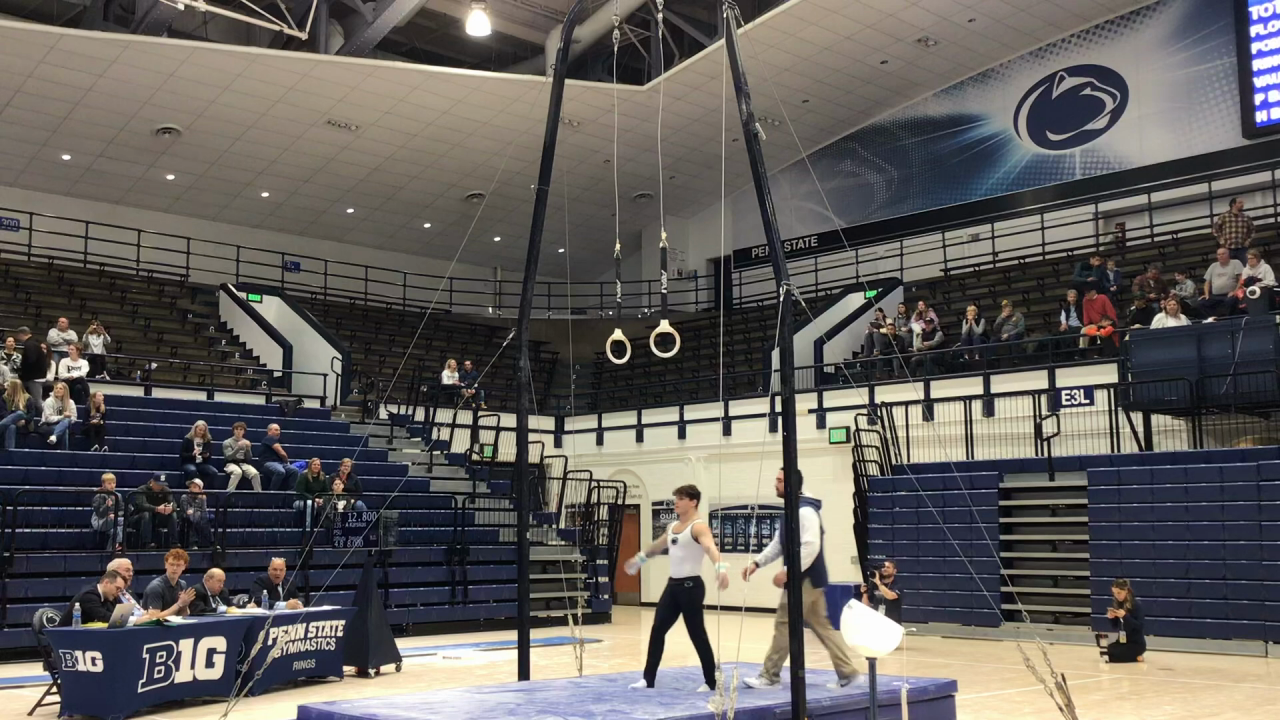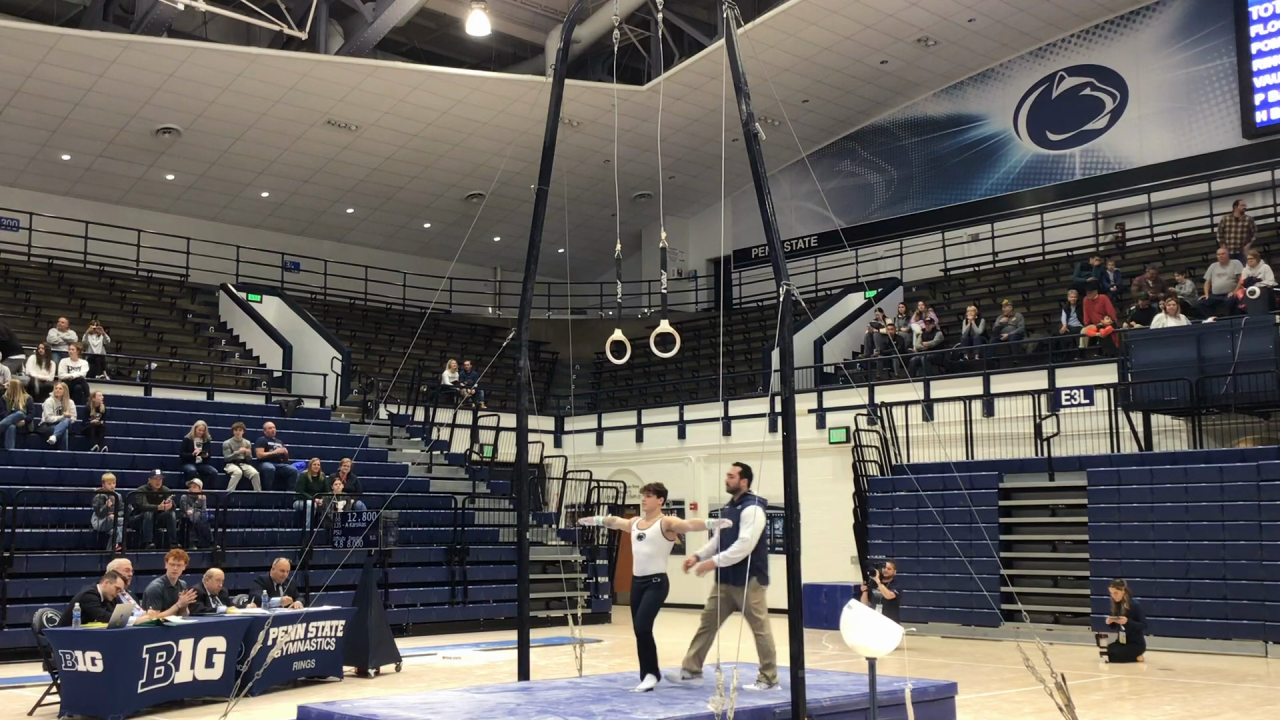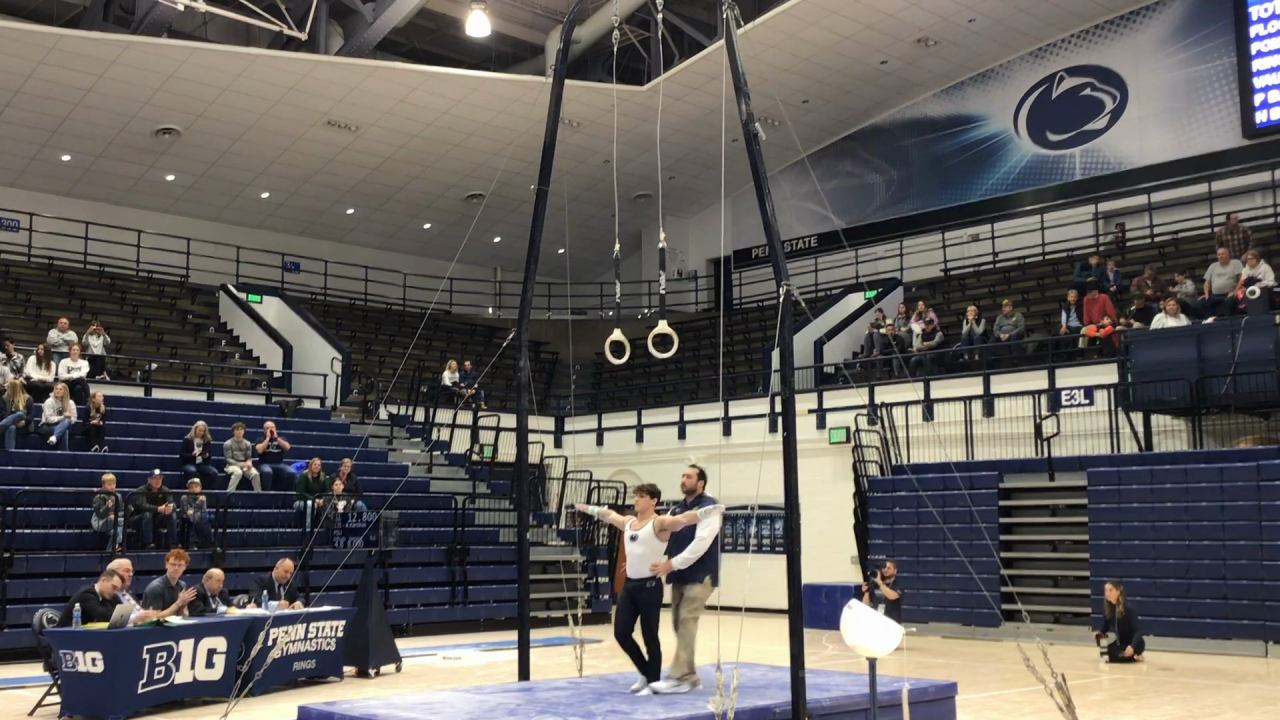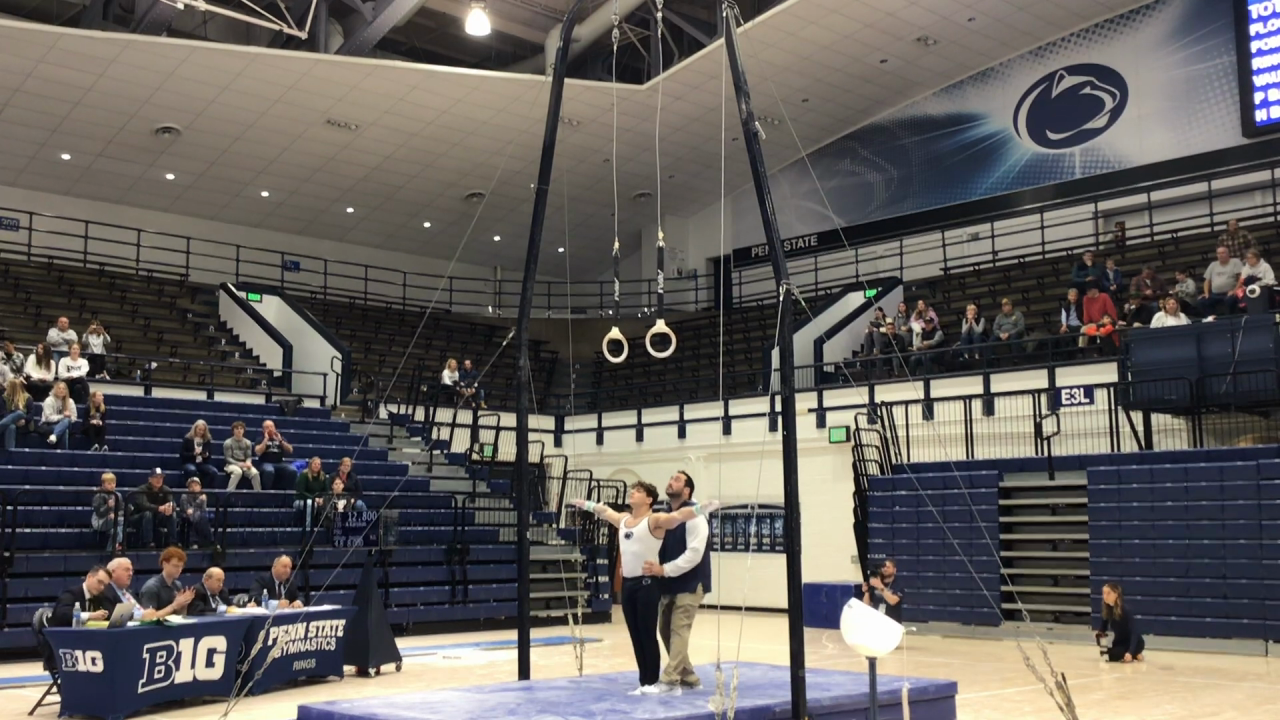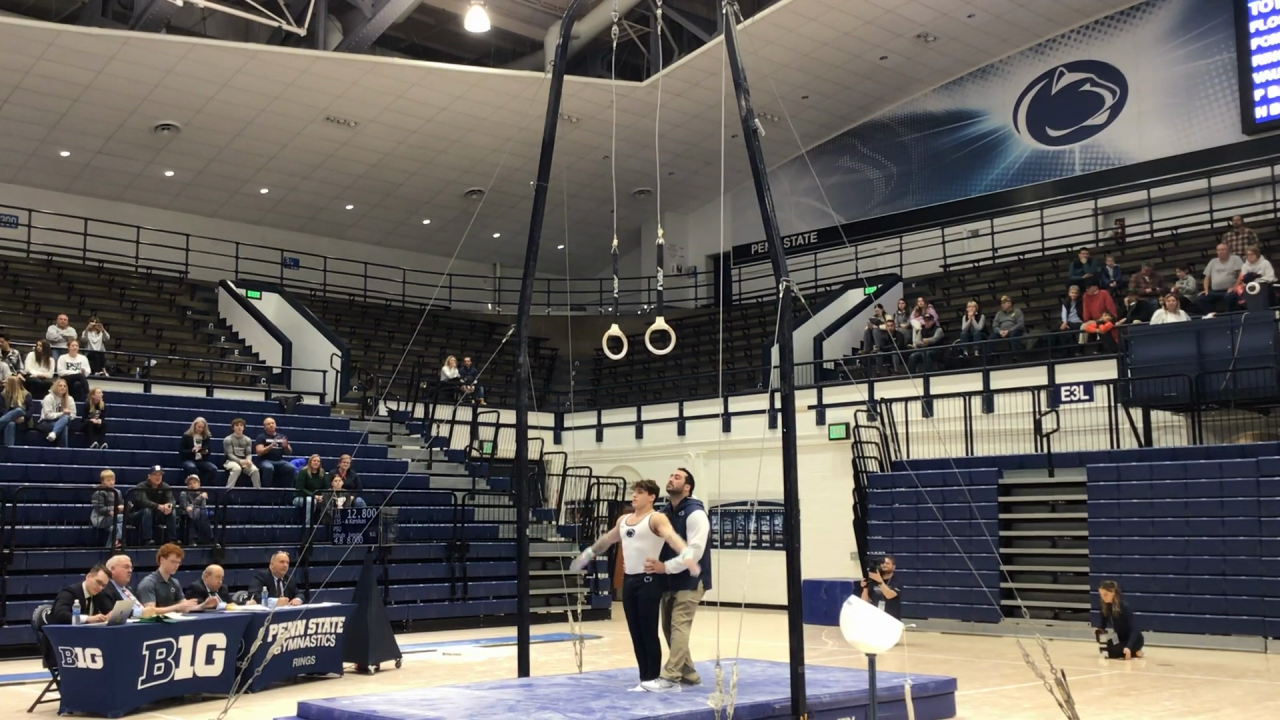
dt=0.5s
person 1, frame 1
left shoulder: (804, 511)
left elbow: (810, 548)
right elbow: (777, 545)
left wrist: (787, 571)
right wrist: (756, 563)
left hip: (804, 579)
right hip: (809, 580)
left knee: (784, 624)
right knee: (822, 627)
left ankle: (770, 676)
right ankle: (846, 671)
person 1, frame 2
left shoulder: (752, 509)
right shoulder: (729, 507)
left elbow: (745, 545)
right elbow: (718, 539)
left wrist: (714, 562)
right wrist: (699, 556)
left hip: (749, 578)
right hip: (728, 578)
left knee: (758, 626)
right knee: (708, 621)
left ankle: (769, 679)
right ankle: (691, 669)
person 1, frame 3
left shoulder: (708, 509)
right shoulder: (676, 510)
left elbow: (700, 544)
left wrist: (672, 564)
left hip: (700, 576)
right hip: (680, 577)
left knee: (687, 619)
right knee: (680, 624)
left ankle: (679, 677)
right ankle: (688, 677)
person 1, frame 4
left shoulder: (694, 517)
left elbow: (694, 555)
right elbow: (657, 549)
left wrist: (664, 570)
right wrist: (642, 566)
left hip: (690, 584)
right hip: (669, 584)
left knee: (678, 629)
right knee: (666, 630)
left ankle: (670, 681)
right ankle: (688, 677)
person 1, frame 5
left shoulder: (695, 513)
right shoulder: (664, 513)
left elbow: (695, 552)
left wrist: (665, 567)
right wrist: (645, 562)
left hip: (690, 580)
right hip: (670, 581)
left knee: (679, 627)
right knee: (669, 628)
left ankle: (670, 677)
right ankle: (688, 675)
person 2, frame 1
left shoulder: (699, 527)
right shoulder: (672, 527)
left elbow: (711, 548)
right elbow: (658, 545)
left wrist: (721, 568)
right wrist: (639, 558)
left hip: (691, 586)
right hip: (673, 584)
left knee: (697, 635)
right knee: (657, 630)
left ankle: (711, 682)
right ankle: (648, 678)
person 2, frame 2
left shoulder: (666, 523)
right shoulder: (635, 523)
left elbow: (690, 525)
right elbow: (614, 521)
left wrist: (714, 523)
right wrist: (595, 519)
left hip: (656, 582)
right hip: (637, 582)
left knee: (642, 627)
right knee: (640, 630)
left ankle: (653, 673)
right ankle: (646, 677)
person 2, frame 3
left shoulder: (660, 523)
right shoulder: (627, 522)
left elbow: (683, 519)
right elbow: (608, 514)
left wrist: (706, 511)
right wrist: (589, 509)
left hip: (649, 585)
right hip: (629, 585)
left knee: (650, 636)
right knee: (621, 633)
left ankle: (653, 683)
right ankle: (645, 673)
person 2, frame 4
left shoulder: (655, 520)
right shoulder: (622, 519)
left elbow: (679, 515)
right elbow: (604, 511)
left wrist: (701, 508)
right wrist: (586, 505)
left hip: (646, 583)
right hip: (628, 583)
left knee: (648, 636)
right knee: (636, 637)
left ankle: (652, 683)
right ankle: (644, 683)
person 2, frame 5
left shoulder: (656, 519)
right shoulder: (624, 520)
left elbow: (672, 536)
right elbow: (608, 538)
left wrist: (687, 555)
right wrist: (587, 554)
left hip: (648, 580)
right hip: (629, 580)
left knee: (648, 632)
right knee: (635, 633)
left ankle: (652, 679)
right ankle: (644, 679)
